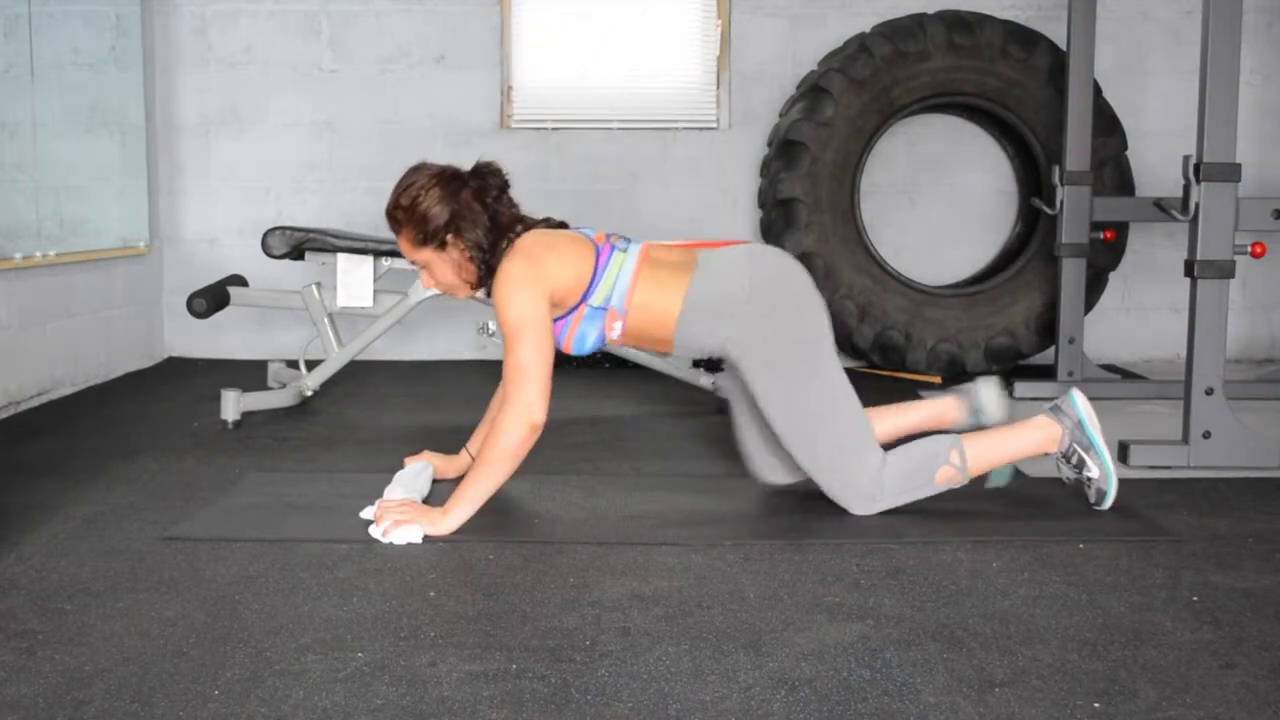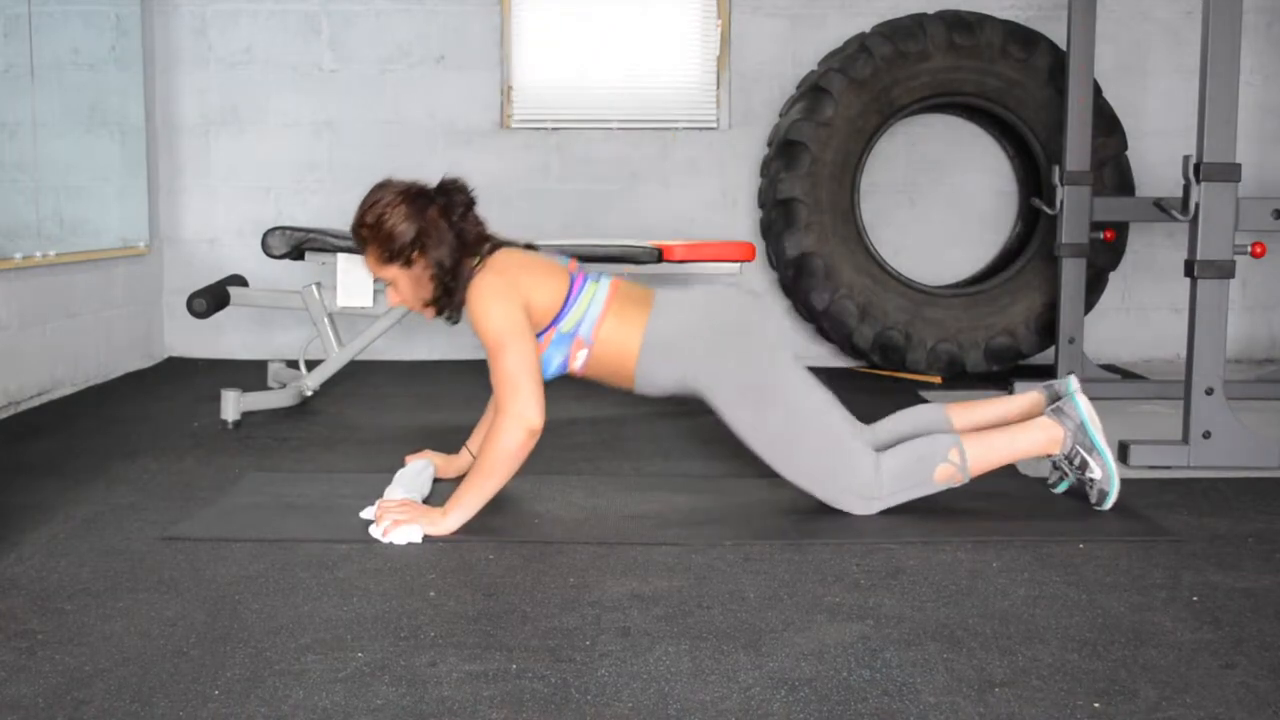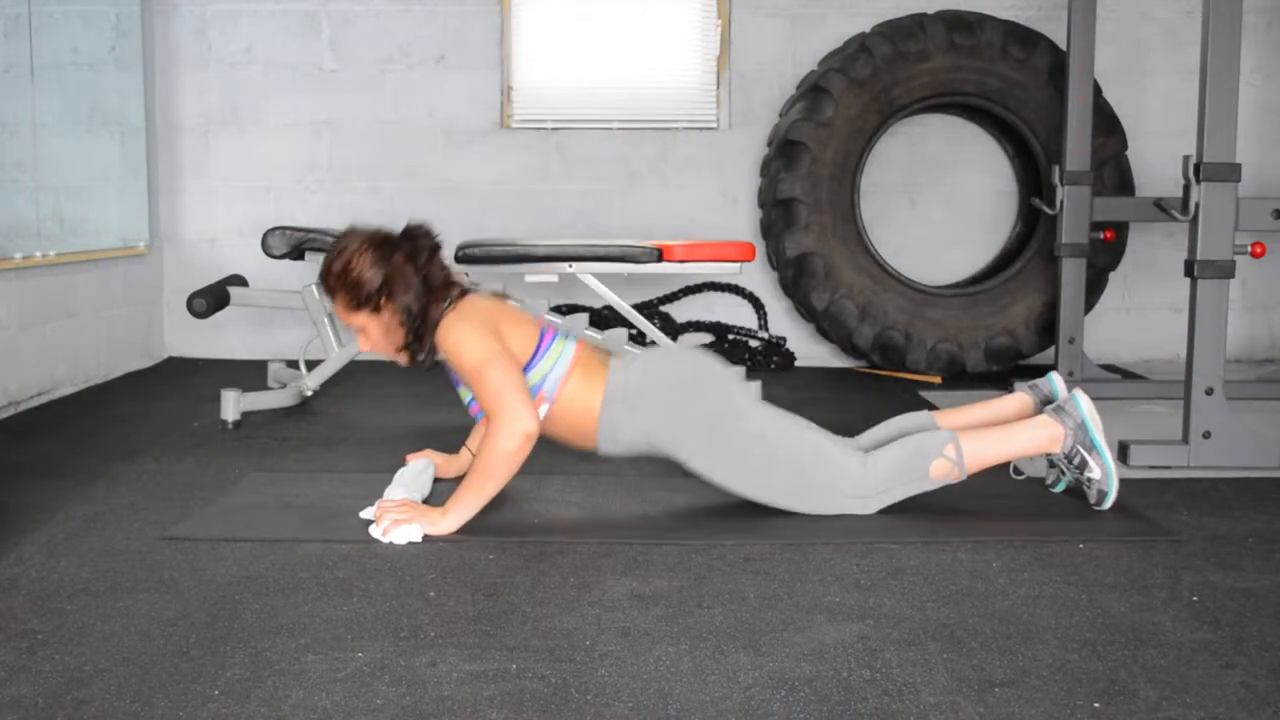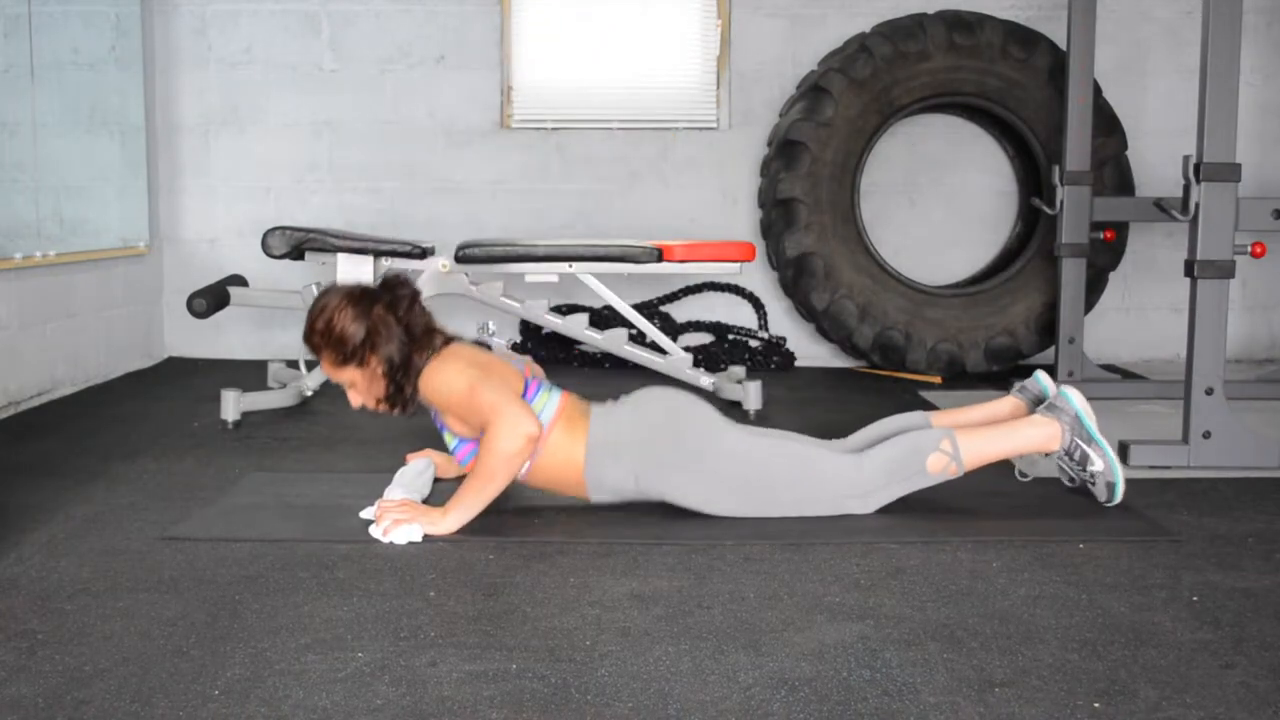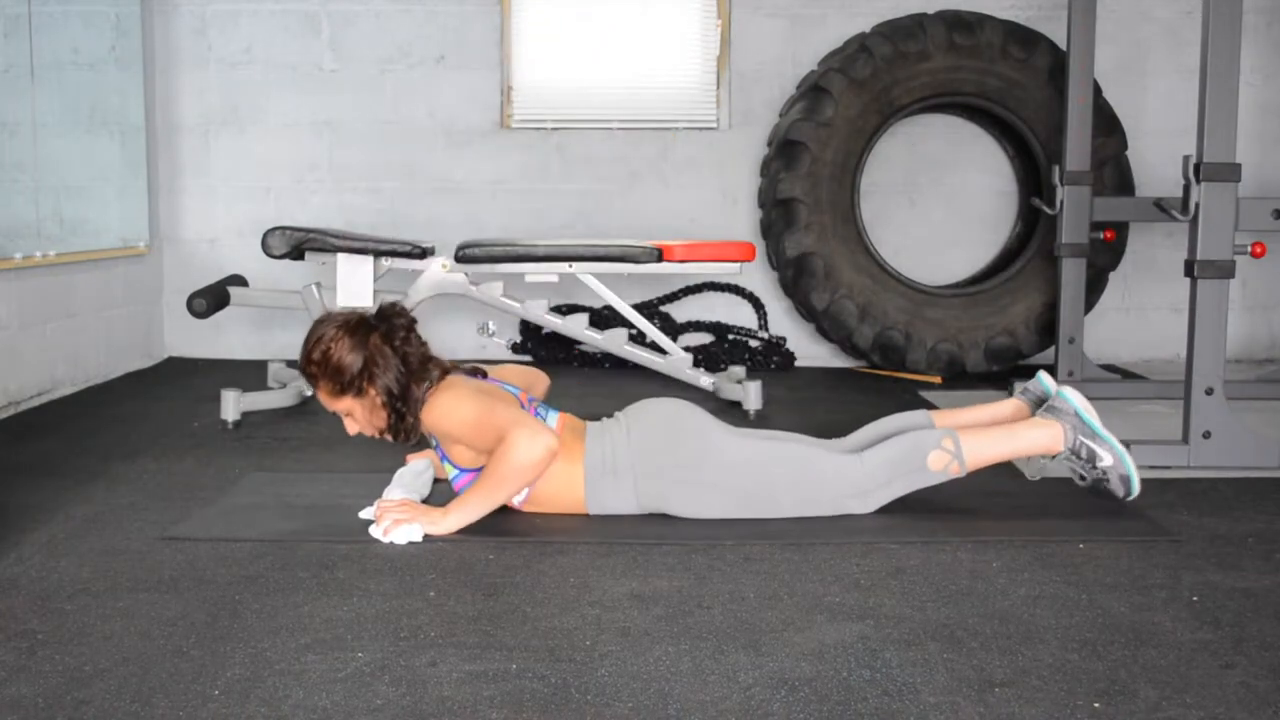
dt=0.2s
person 1, frame 1
left shoulder: (519, 272)
right shoulder: (525, 250)
left elbow: (528, 414)
right elbow: (523, 371)
left wrist: (450, 514)
right wrist: (464, 456)
left hip: (758, 307)
right hip: (754, 287)
left knee: (865, 489)
right knee: (777, 467)
left ankle: (1051, 430)
right ankle: (964, 407)
person 1, frame 2
left shoulder: (486, 288)
right shoulder: (494, 269)
left elbow: (523, 420)
right elbow: (523, 370)
left wrist: (450, 513)
right wrist: (464, 454)
left hip: (721, 342)
right hip: (714, 325)
left knee: (867, 488)
right knee: (858, 449)
left ankle: (1056, 433)
right ankle: (1042, 402)
person 1, frame 3
left shoulder: (453, 328)
right shoulder: (465, 313)
left elbow: (519, 426)
left wrist: (451, 513)
right wrist: (463, 456)
left hip: (676, 404)
right hip: (673, 384)
left knee: (864, 487)
right knee: (854, 454)
left ankle: (1055, 431)
right ankle: (1033, 403)
person 1, frame 4
left shoulder: (437, 378)
right shoulder: (450, 361)
left elbow: (519, 426)
left wrist: (451, 514)
right wrist: (461, 457)
left hip: (660, 452)
right hip: (656, 427)
left knee: (862, 485)
right knee: (845, 457)
left ankle: (1049, 432)
right ankle: (1024, 403)
person 1, frame 5
left shoulder: (443, 407)
right shoulder: (446, 383)
left elbow: (534, 441)
left wrist: (450, 514)
right wrist: (459, 458)
left hip: (662, 465)
right hip: (656, 435)
left knee: (867, 481)
right knee: (846, 454)
left ankle: (1058, 433)
right ankle: (1028, 404)
